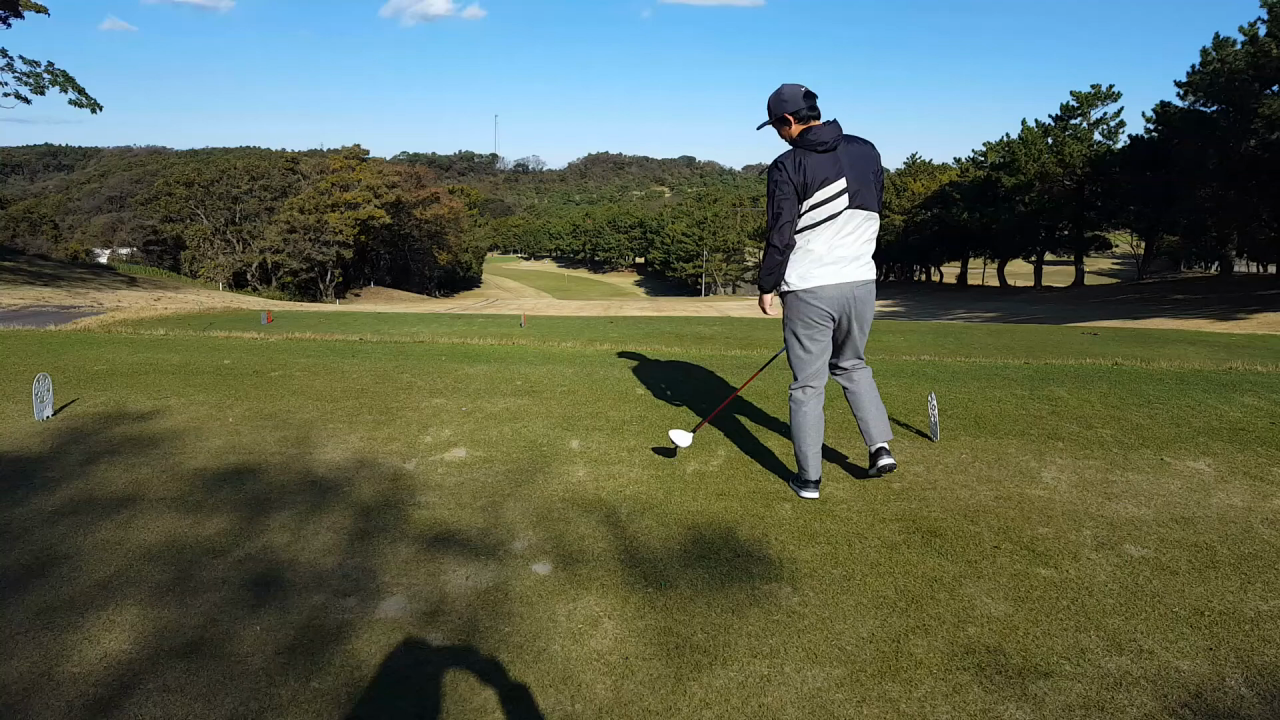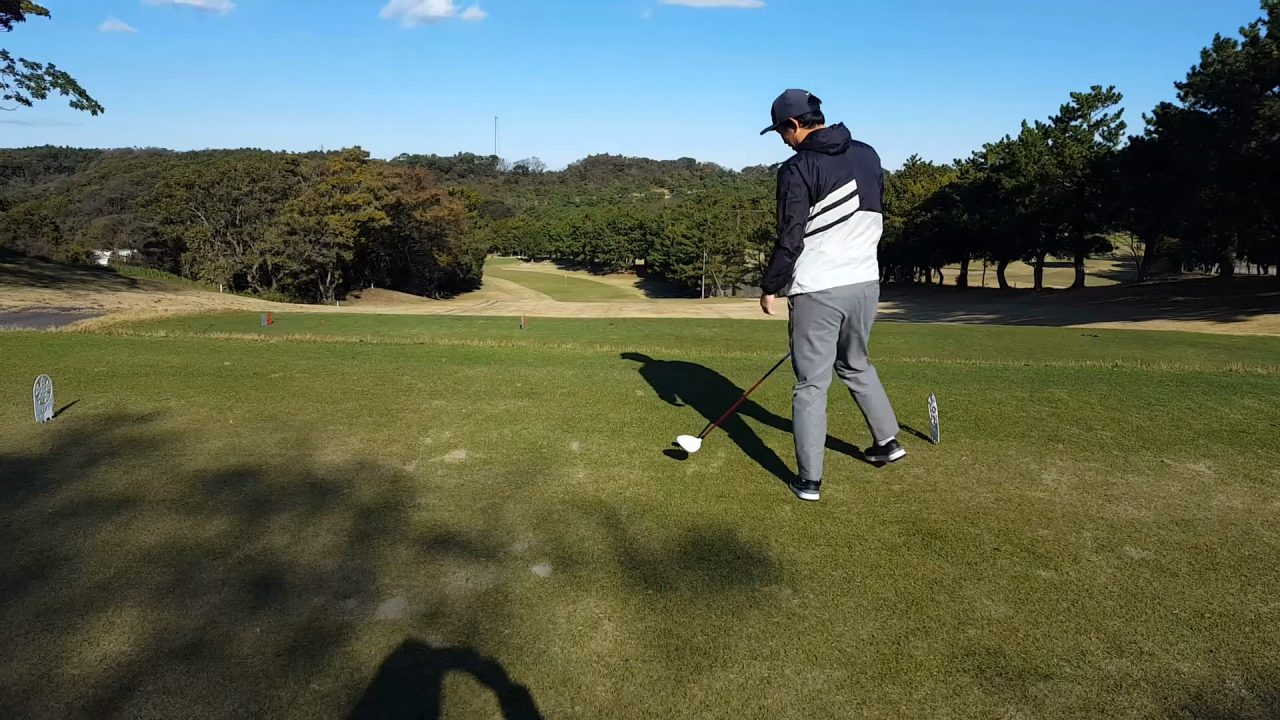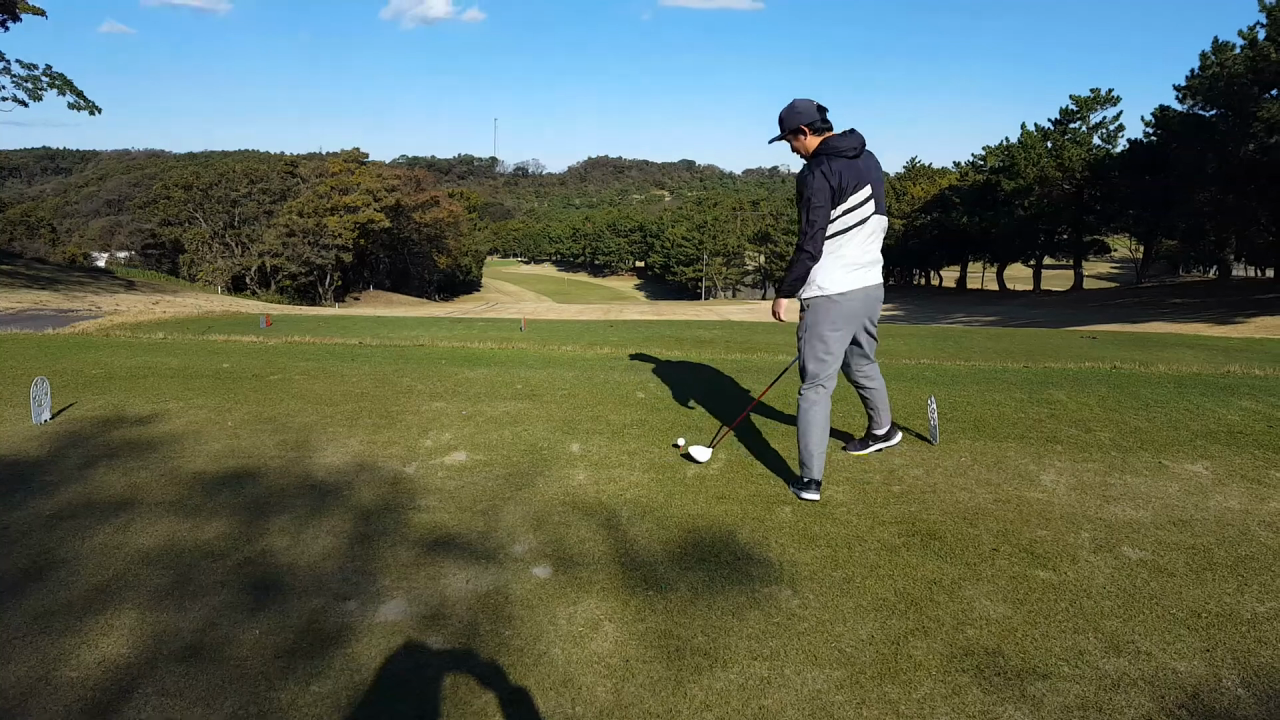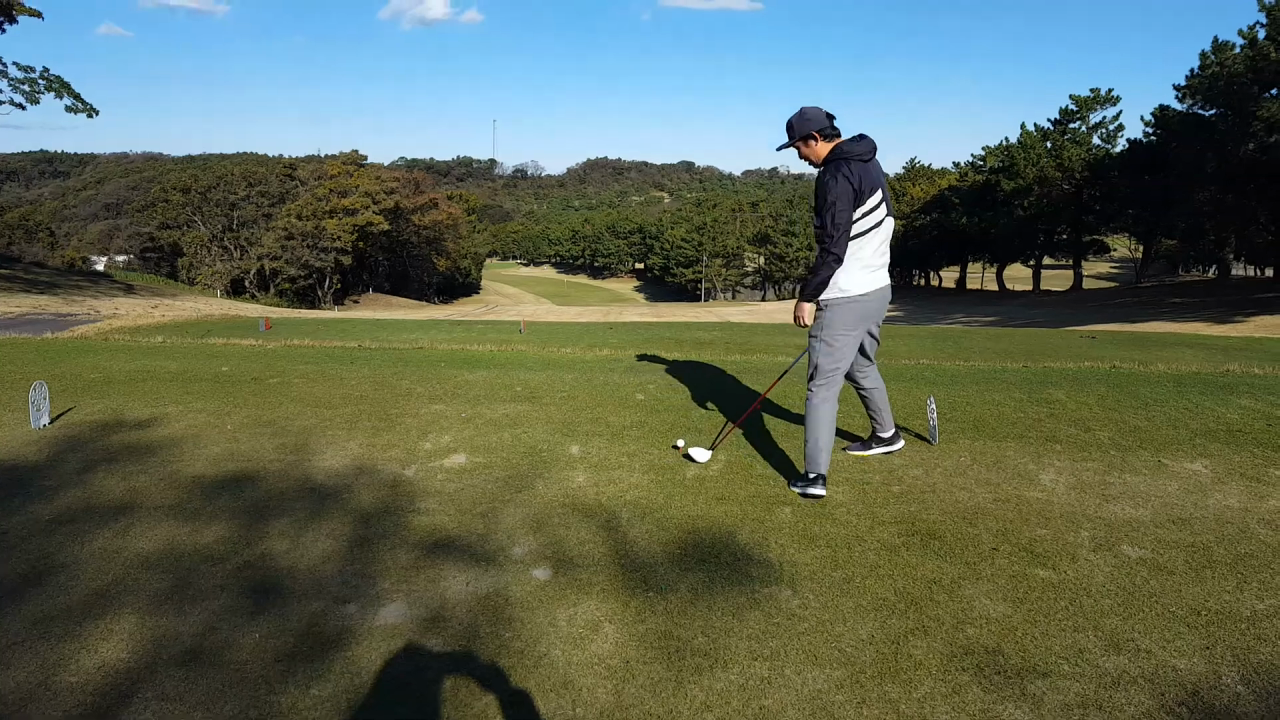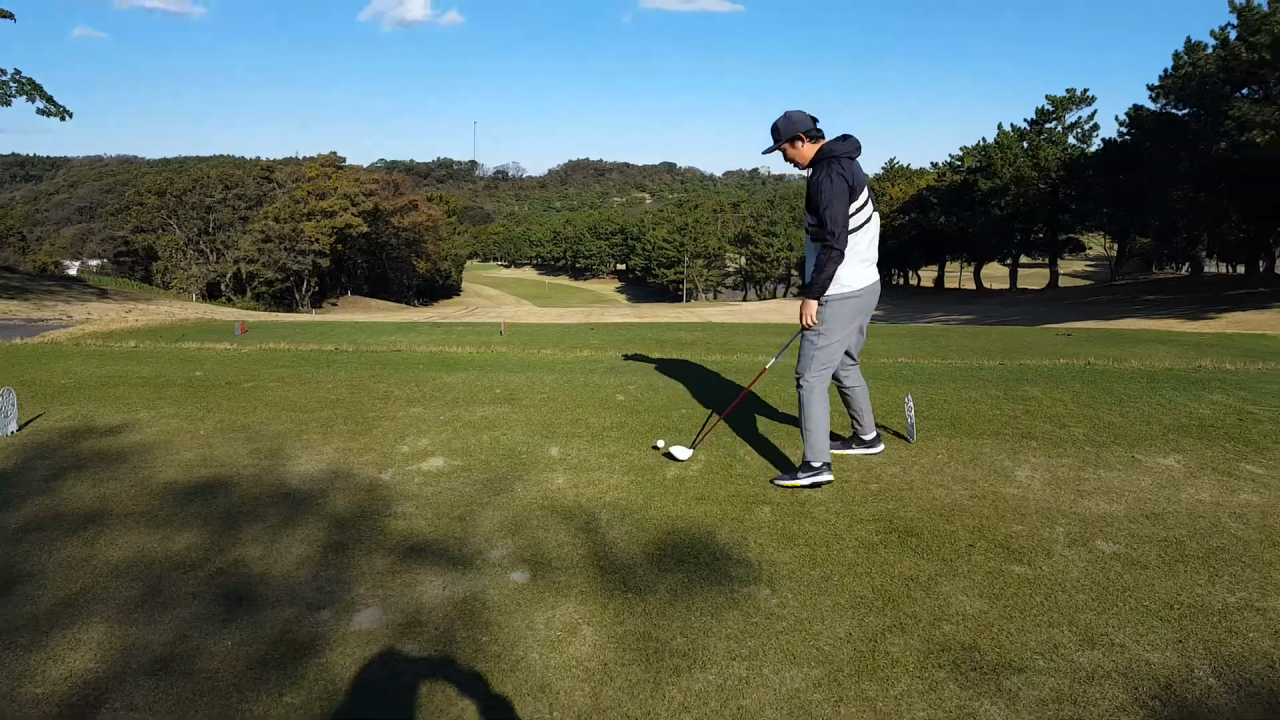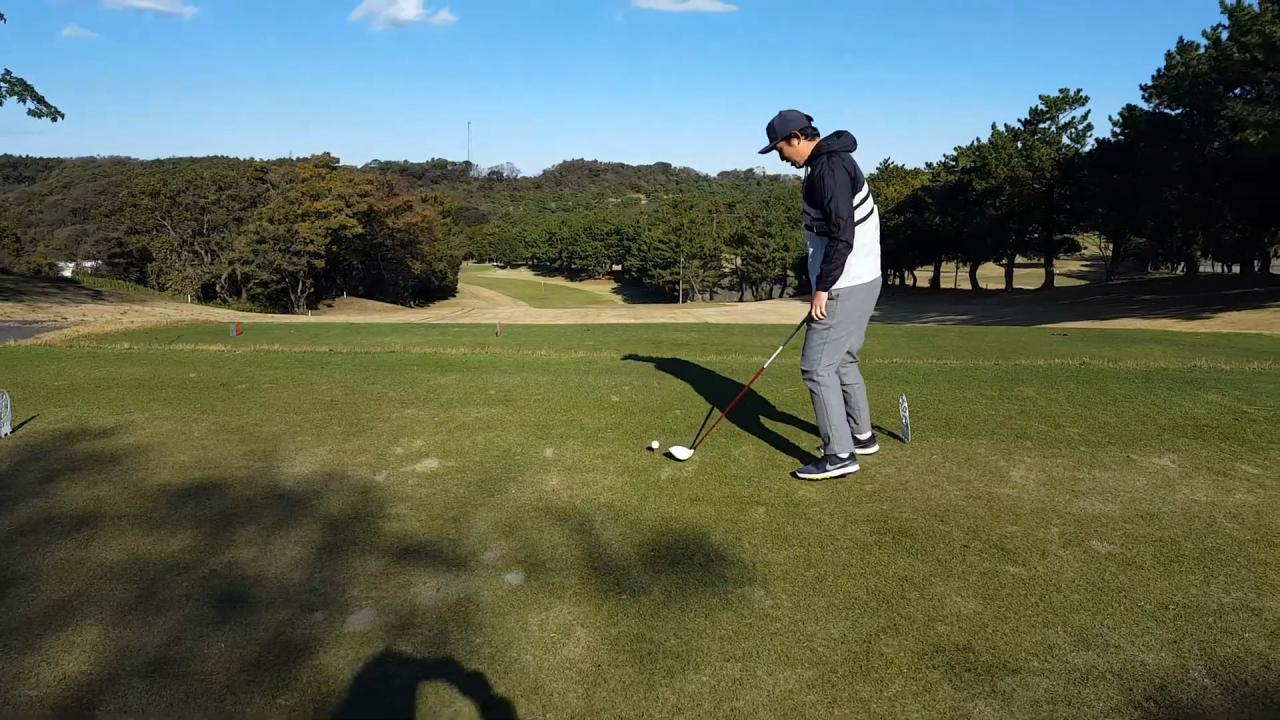
dt=0.1s
person 1, frame 1
left shoulder: (786, 166)
right shoulder: (866, 151)
left elbow: (781, 238)
right elbow: (873, 218)
left wrist: (767, 287)
left hip: (810, 289)
right hip: (861, 283)
left knee: (807, 386)
right knee: (851, 367)
left ankle: (808, 478)
right ankle: (881, 453)
person 1, frame 2
left shoulder: (796, 169)
right shoulder: (867, 155)
left elbow: (789, 239)
right elbow: (874, 222)
left wrist: (770, 288)
left hip: (817, 291)
right hip: (864, 284)
left knee: (811, 386)
right knee: (856, 365)
left ankle: (810, 479)
right ankle: (887, 440)
person 1, frame 3
left shoulder: (817, 173)
right shoulder: (865, 160)
left elbow: (810, 245)
left wrist: (785, 292)
left hip: (832, 293)
right hip: (870, 285)
left knee: (816, 386)
right knee: (861, 364)
left ankle: (809, 479)
right ankle: (884, 431)
person 1, frame 4
left shoulder: (835, 177)
right shoulder: (867, 164)
left elbow: (832, 247)
left wrist: (807, 297)
left hip: (844, 296)
right hip: (877, 287)
left knee: (824, 385)
right knee: (861, 366)
left ankle: (815, 476)
right ankle: (886, 434)
person 1, frame 5
left shoulder: (828, 174)
right shoulder: (841, 166)
left elbow: (833, 244)
left wrist: (811, 295)
left hip: (841, 291)
right hip: (860, 285)
left knee: (812, 376)
right knee: (841, 364)
left ankle: (814, 464)
right ankle: (866, 435)
person 1, frame 6
left shoulder: (829, 169)
right shoulder: (834, 163)
left elbow: (841, 236)
left wrist: (821, 289)
right wrist: (824, 284)
left hip: (845, 286)
right hip: (860, 280)
left knee: (818, 367)
right knee: (842, 361)
left ankle: (840, 454)
right ankle: (862, 435)
